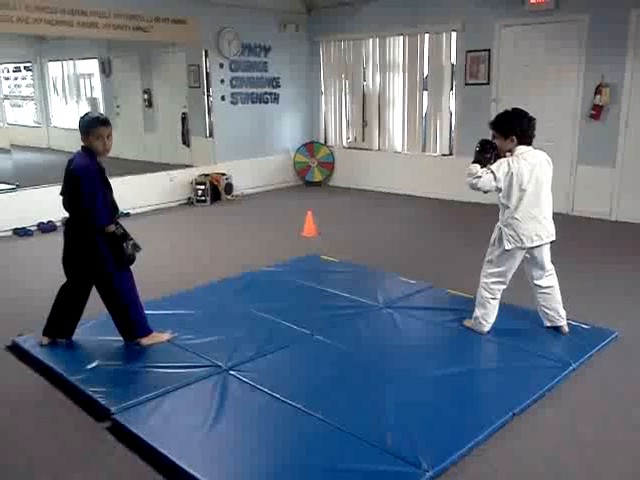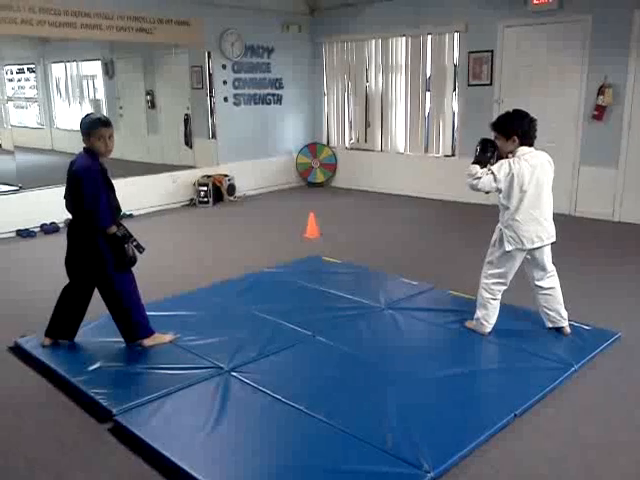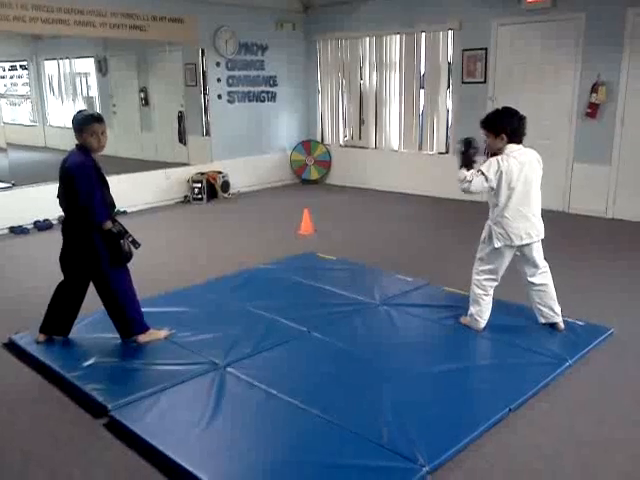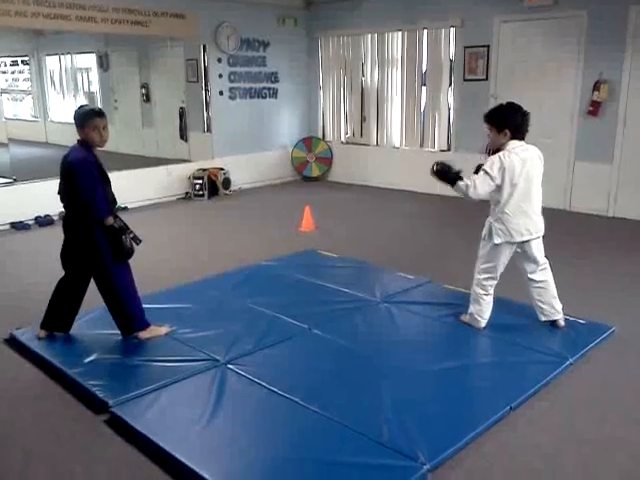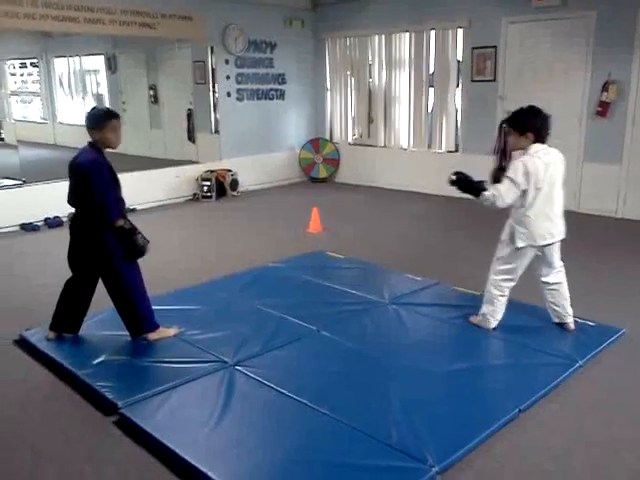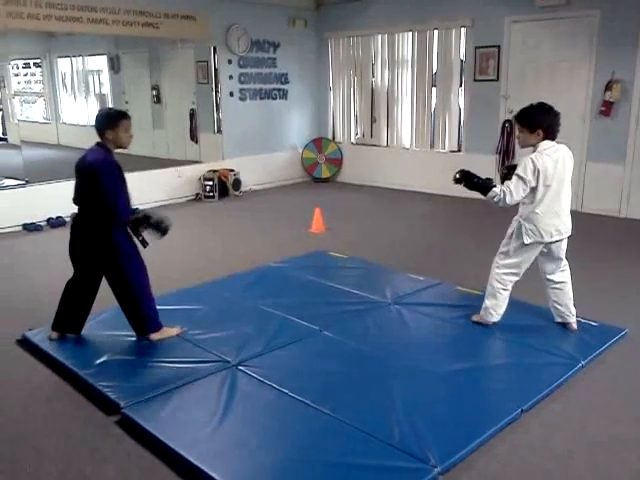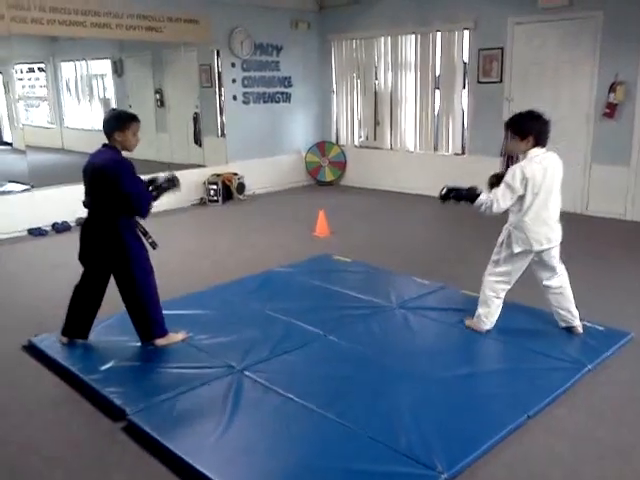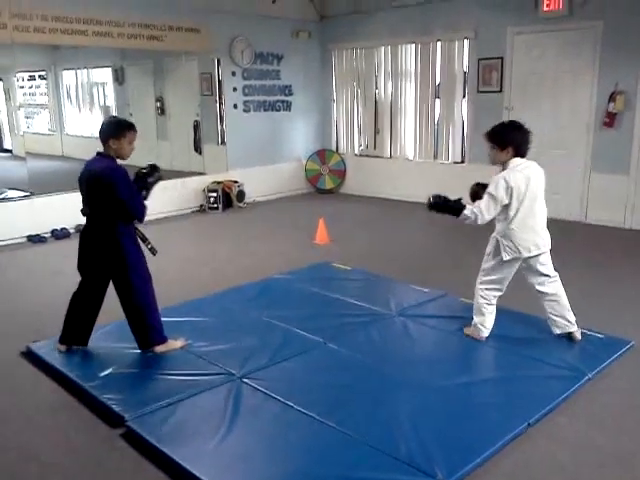
dt=0.2s
person 1, frame 1
left shoulder: (77, 161)
right shoulder: (88, 168)
right elbow: (96, 211)
right wrist: (115, 234)
left hip: (78, 233)
right hip: (92, 237)
left knee: (77, 283)
right knee: (118, 283)
left ankle: (52, 333)
right ankle: (141, 333)
person 1, frame 2
left shoulder: (80, 163)
right shoulder: (90, 169)
right elbow: (99, 212)
right wrist: (116, 236)
left hip: (81, 235)
right hip: (95, 238)
left knee: (80, 285)
right knee: (120, 284)
left ankle: (54, 334)
right ankle: (143, 334)
person 1, frame 3
left shoulder: (72, 160)
right shoulder: (83, 166)
right elbow: (93, 207)
right wrist: (111, 231)
left hip: (76, 231)
right hip: (90, 234)
left knee: (74, 281)
right knee: (115, 280)
left ankle: (49, 330)
right ankle: (138, 330)
person 1, frame 4
left shoulder: (73, 155)
right shoulder: (84, 161)
right elbow: (95, 203)
right wrist: (113, 227)
left hip: (77, 227)
right hip: (91, 230)
left knee: (75, 277)
right knee: (117, 276)
left ankle: (50, 326)
right ankle: (139, 326)
person 1, frame 5
left shoulder: (82, 157)
right shoulder: (96, 163)
right elbow: (107, 206)
right wrist: (123, 227)
left hip: (83, 228)
right hip: (100, 232)
left knee: (82, 278)
right knee: (126, 277)
left ankle: (59, 327)
right ankle: (148, 328)
person 1, frame 6
left shoulder: (88, 157)
right shoulder: (106, 164)
right elbow: (118, 209)
left wrist: (127, 215)
left hip: (85, 228)
right hip: (106, 232)
left knee: (84, 278)
right knee: (132, 276)
left ankle: (61, 327)
right ankle: (152, 328)
person 1, frame 7
left shoulder: (95, 159)
right shoulder: (120, 164)
right elbow: (141, 206)
left wrist: (145, 187)
right wrist: (152, 190)
left hip: (94, 229)
right hip: (117, 232)
left knee: (92, 280)
right knee: (139, 280)
left ankle: (70, 332)
right ankle: (157, 334)
person 1, frame 8
left shoulder: (90, 167)
right shoulder: (114, 172)
right elbow: (136, 211)
left wrist: (136, 186)
right wrist: (143, 188)
left hip: (93, 236)
right hip: (116, 239)
left knee: (89, 288)
right knee: (137, 287)
left ankle: (68, 340)
right ankle: (156, 341)
person 2, frame 1
left shoulder: (508, 165)
right shoulder: (544, 159)
left elbow: (476, 181)
left hip: (513, 233)
right hip: (540, 230)
left knee: (492, 277)
right knee: (544, 276)
left ankle: (481, 322)
right ankle: (558, 321)
person 2, frame 2
left shoulder: (509, 167)
right shoulder: (545, 160)
left elbow: (476, 182)
left wrist: (479, 161)
left hip: (514, 234)
right hip: (541, 232)
left knee: (493, 278)
right knee: (545, 277)
left ankle: (482, 323)
right ankle: (560, 322)
person 2, frame 3
left shoulder: (497, 164)
right shoulder: (534, 157)
left elbow: (469, 185)
left wrist: (465, 165)
left hip: (503, 231)
right hip: (530, 228)
left knee: (484, 274)
right knee: (538, 273)
left ankle: (476, 319)
right ankle: (554, 318)
person 2, frame 4
left shoulder: (499, 160)
right shoulder: (536, 154)
left elbow: (475, 189)
left wrist: (452, 178)
left hip: (504, 228)
right hip: (531, 225)
left knee: (486, 273)
right knee: (539, 269)
left ankle: (477, 317)
right ankle: (554, 315)
person 2, frame 5
left shoulder: (523, 164)
right shoulder: (557, 157)
left elbow: (500, 199)
left wrist: (473, 187)
right wrist: (508, 177)
left hip: (524, 231)
right hip: (551, 229)
left knee: (502, 275)
right knee: (553, 274)
left ankle: (488, 318)
right ankle: (565, 318)
person 2, frame 6
left shoulder: (532, 162)
right shoulder: (566, 154)
left elbow: (508, 196)
left wrist: (479, 184)
right wrist: (516, 177)
left hip: (531, 228)
right hip: (558, 226)
left knee: (504, 269)
right knee: (557, 272)
left ankle: (489, 314)
right ankle: (568, 318)
person 2, frame 7
left shoulder: (521, 170)
right shoulder: (555, 161)
left elbow: (495, 204)
left wrist: (467, 195)
right wrist: (504, 184)
left hip: (522, 236)
right hip: (548, 234)
left knee: (497, 277)
right knee: (555, 278)
left ankle: (482, 321)
right ankle: (572, 322)
person 2, frame 8
left shoulder: (504, 180)
right shoulder: (536, 170)
left elbow: (480, 214)
left wrist: (451, 207)
right wrist: (487, 194)
left hip: (510, 244)
right hip: (537, 240)
left knee: (487, 285)
right knee: (549, 284)
left ankle: (480, 329)
right ankle: (570, 328)
